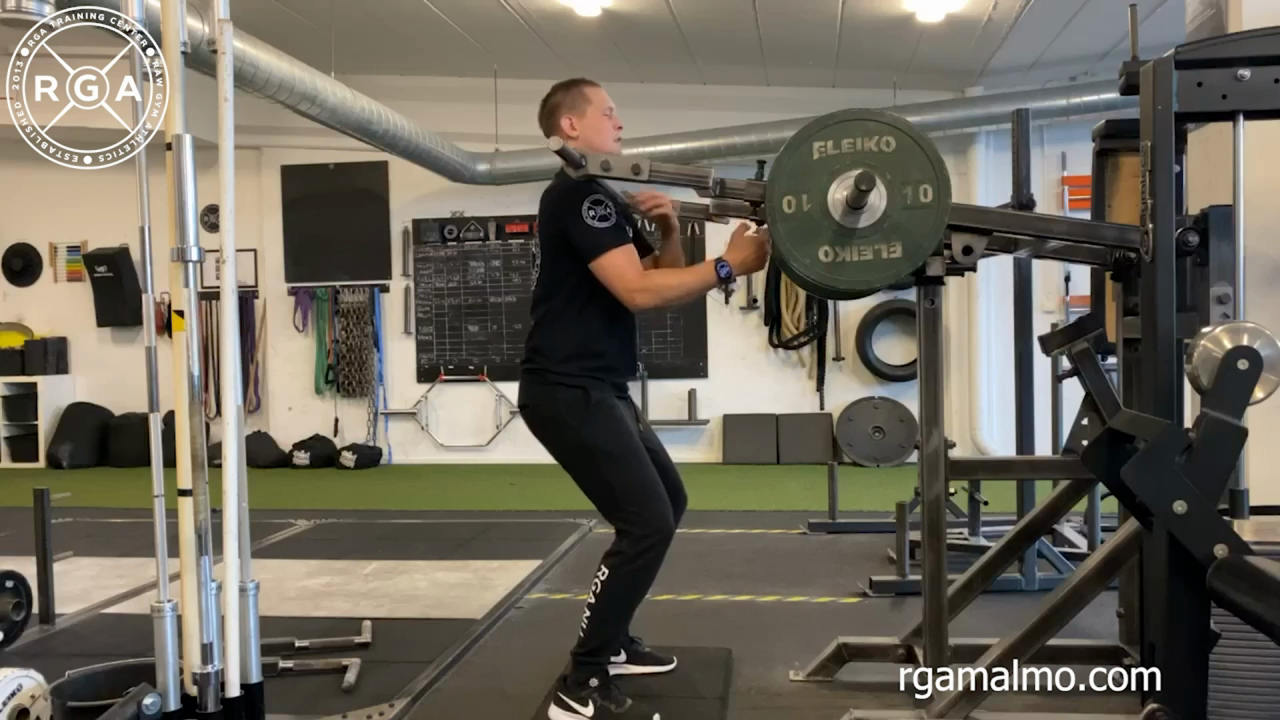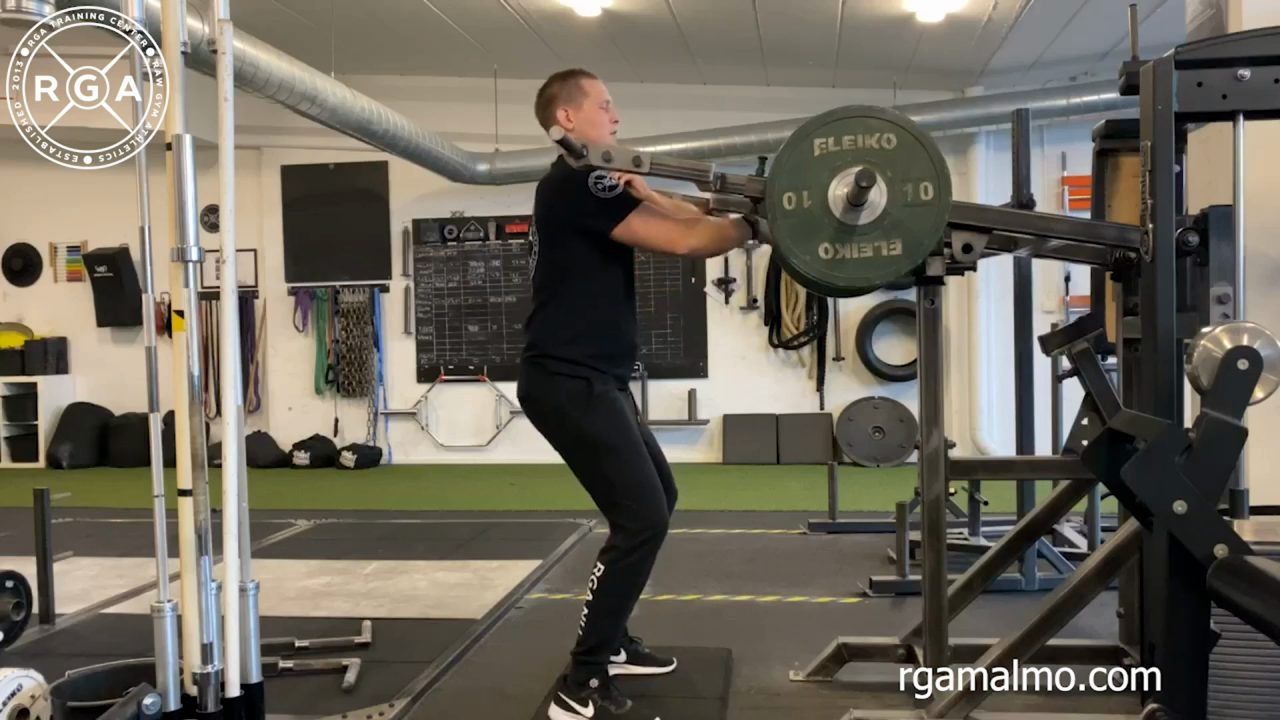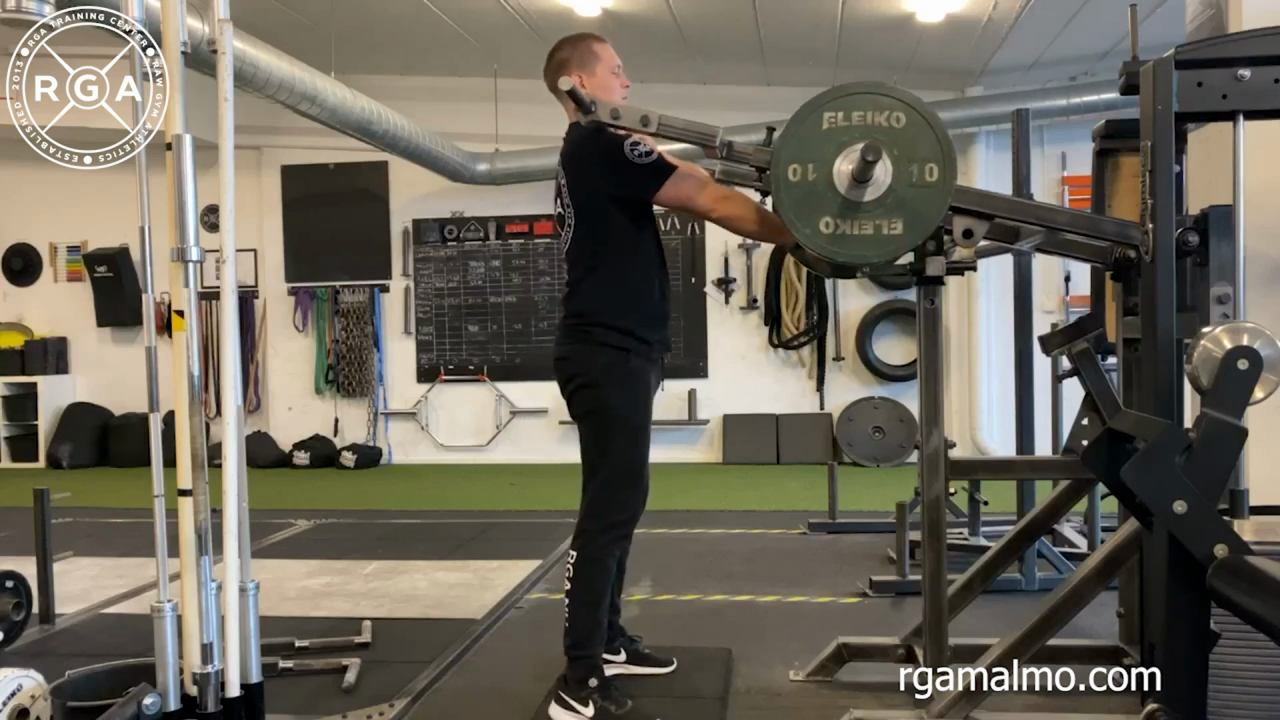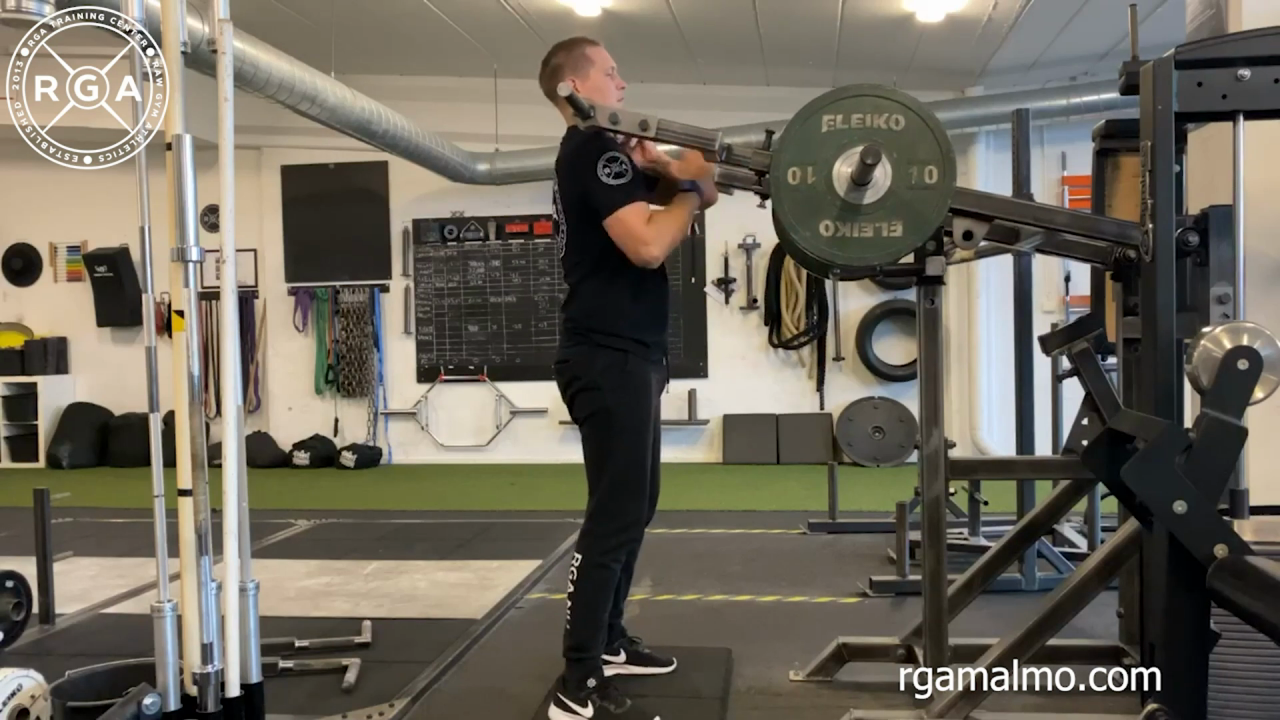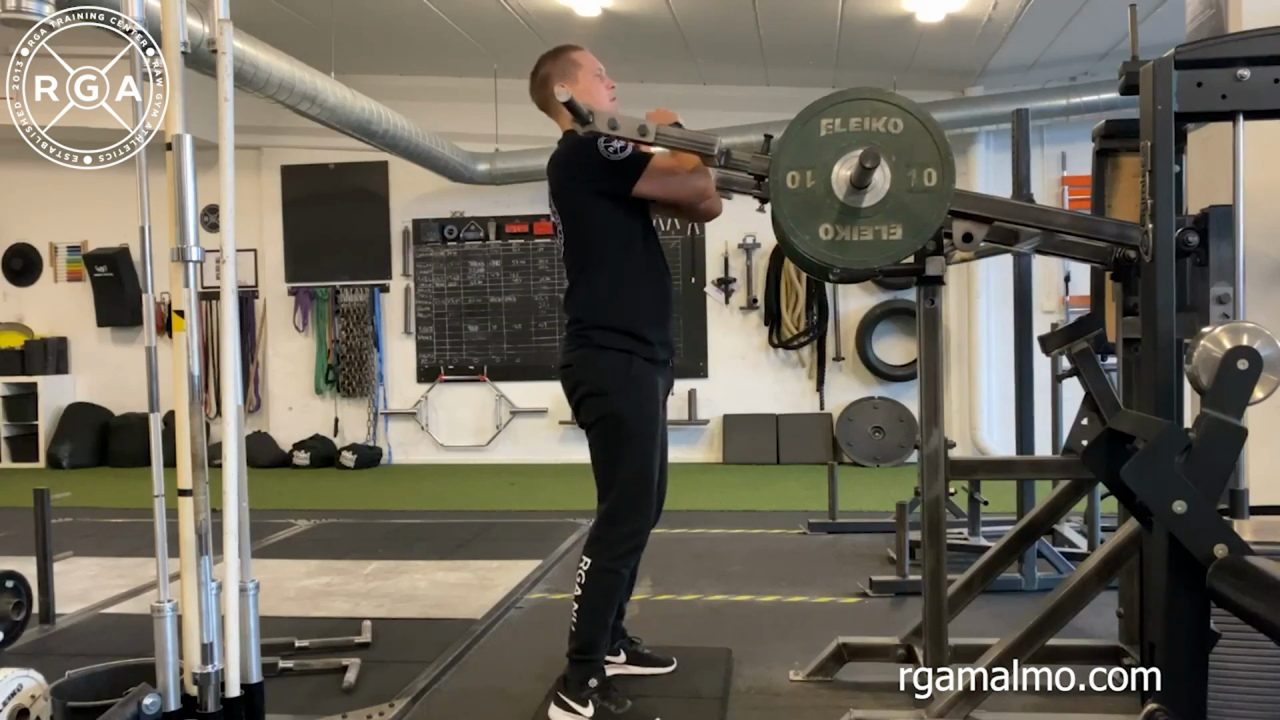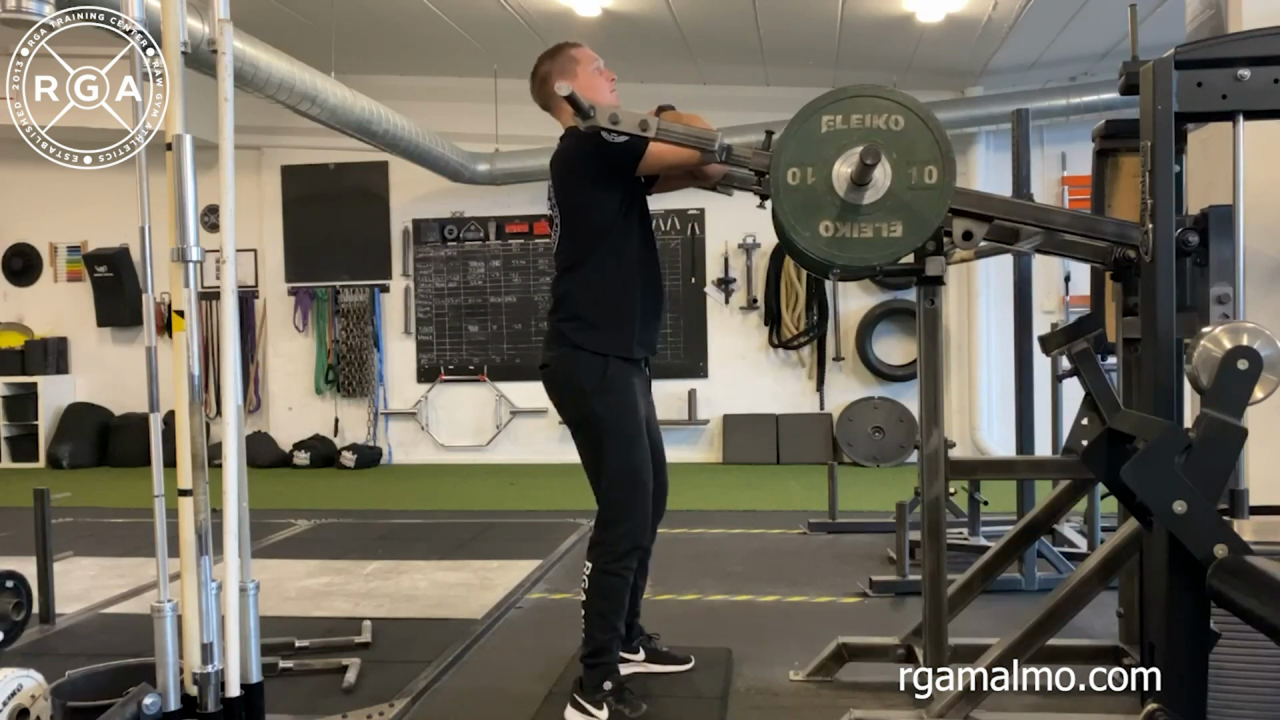
dt=0.7s
person 1, frame 1
left shoulder: (599, 198)
right shoulder: (579, 195)
left elbow: (654, 276)
right elbow: (638, 290)
left wrist: (669, 231)
right wrist: (728, 266)
left hip: (598, 388)
right hip: (569, 392)
left knee: (666, 504)
right knee: (646, 525)
left ankle: (611, 642)
person 1, frame 2
left shoulder: (592, 186)
right shoulder: (575, 184)
left elbow: (685, 220)
right elbow: (681, 242)
left wrist: (641, 194)
right wrist: (752, 227)
left hip: (594, 378)
right hip: (569, 383)
left knee: (656, 501)
right knee: (641, 520)
left ankle: (610, 643)
person 1, frame 3
left shoulder: (595, 150)
right shoulder: (601, 148)
left elbow: (694, 181)
right elbow: (712, 204)
left wrist: (655, 154)
right wrist: (799, 239)
left hip: (615, 351)
right hip: (607, 354)
left knee: (621, 504)
right knee: (610, 511)
left ankle: (606, 642)
person 1, frame 4
left shoulder: (607, 152)
right shoulder: (593, 154)
left elbow: (706, 195)
right elbow: (650, 246)
left wrist: (661, 167)
right wrist: (683, 183)
left hip: (626, 357)
right hip: (608, 360)
left knee: (633, 508)
right knee: (614, 515)
left ankle: (607, 642)
person 1, frame 5
left shoulder: (606, 163)
right shoulder: (585, 154)
left elbow: (705, 205)
right elbow: (699, 188)
left wrist: (665, 149)
right wrist: (673, 135)
left hip: (632, 357)
right hip: (613, 361)
left knee: (636, 509)
right knee: (624, 516)
left ankle: (609, 642)
person 1, frame 6
left shoulder: (604, 158)
right shoulder: (590, 147)
left elbow: (699, 169)
right elbow: (701, 148)
left wrist: (705, 159)
right wrist: (672, 121)
left hip: (615, 358)
right hip: (591, 361)
left knee: (647, 501)
right knee: (625, 516)
left ankle: (626, 640)
